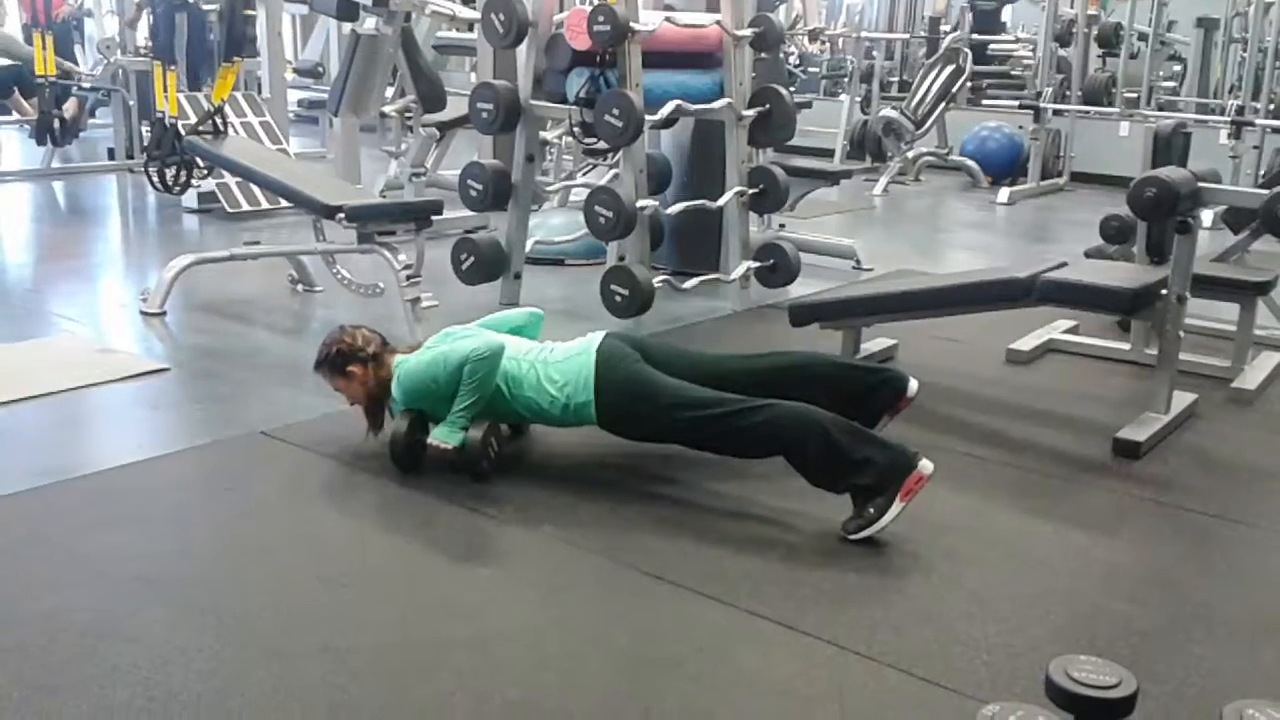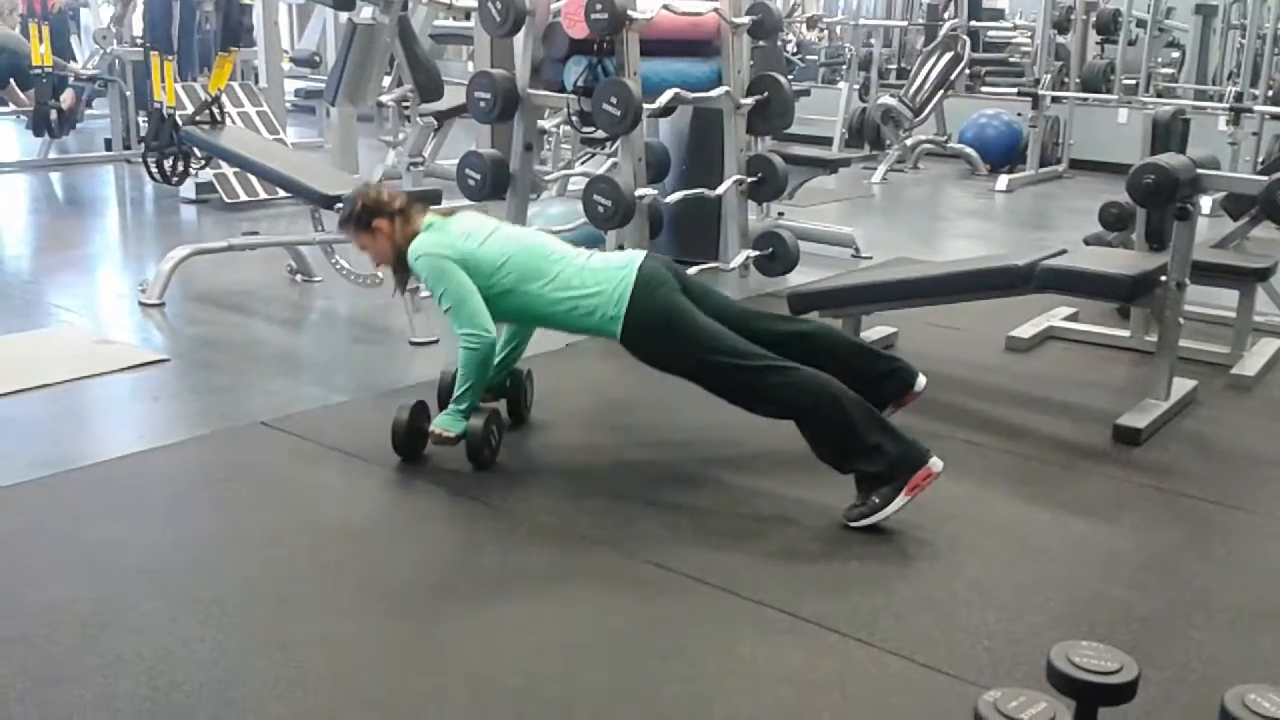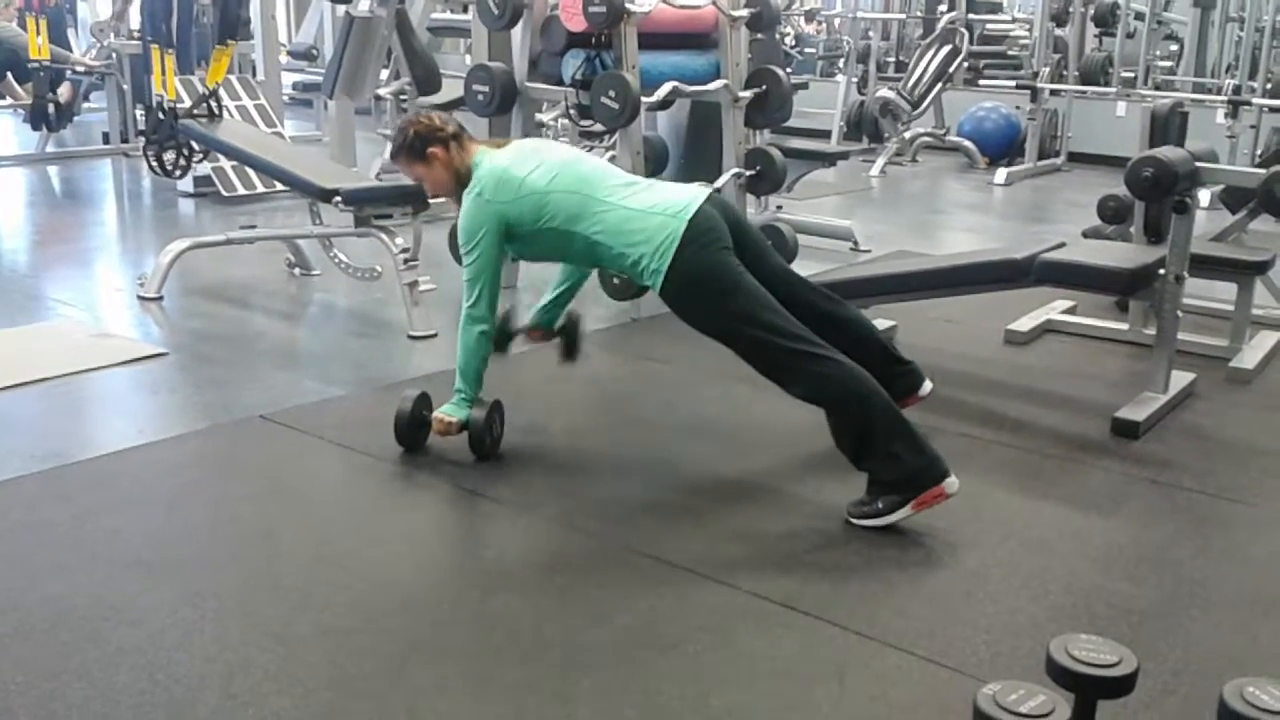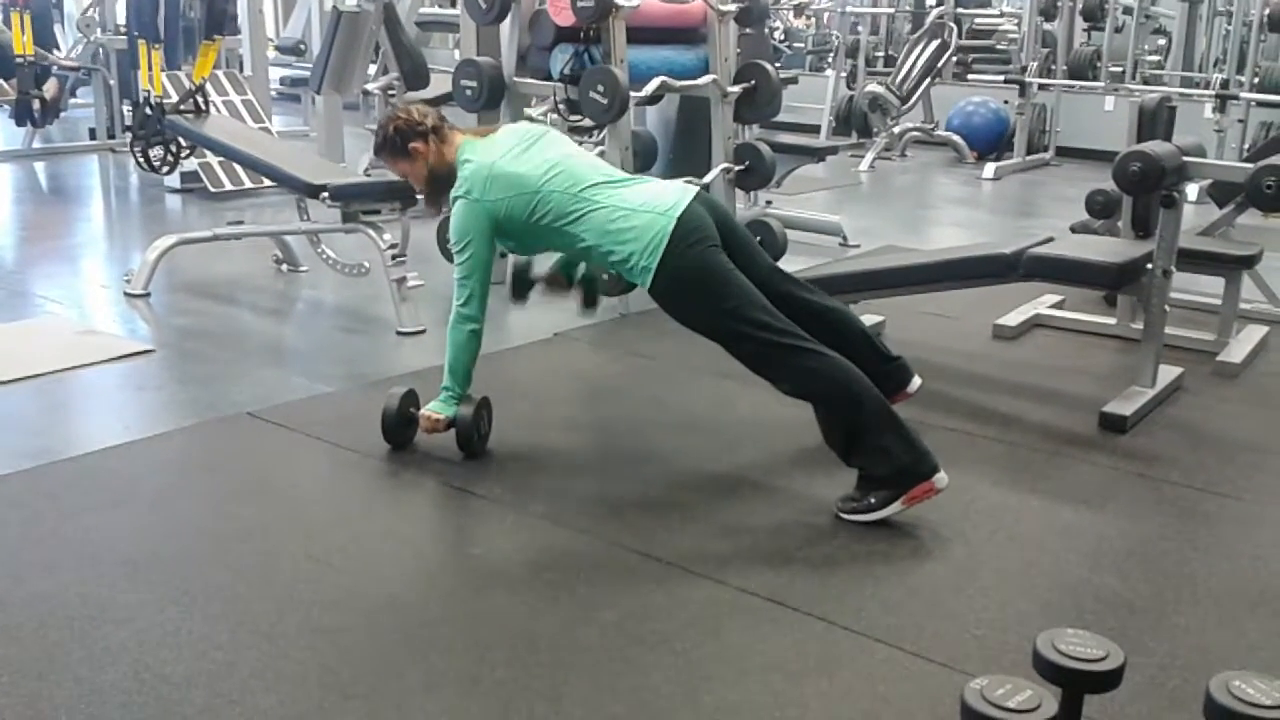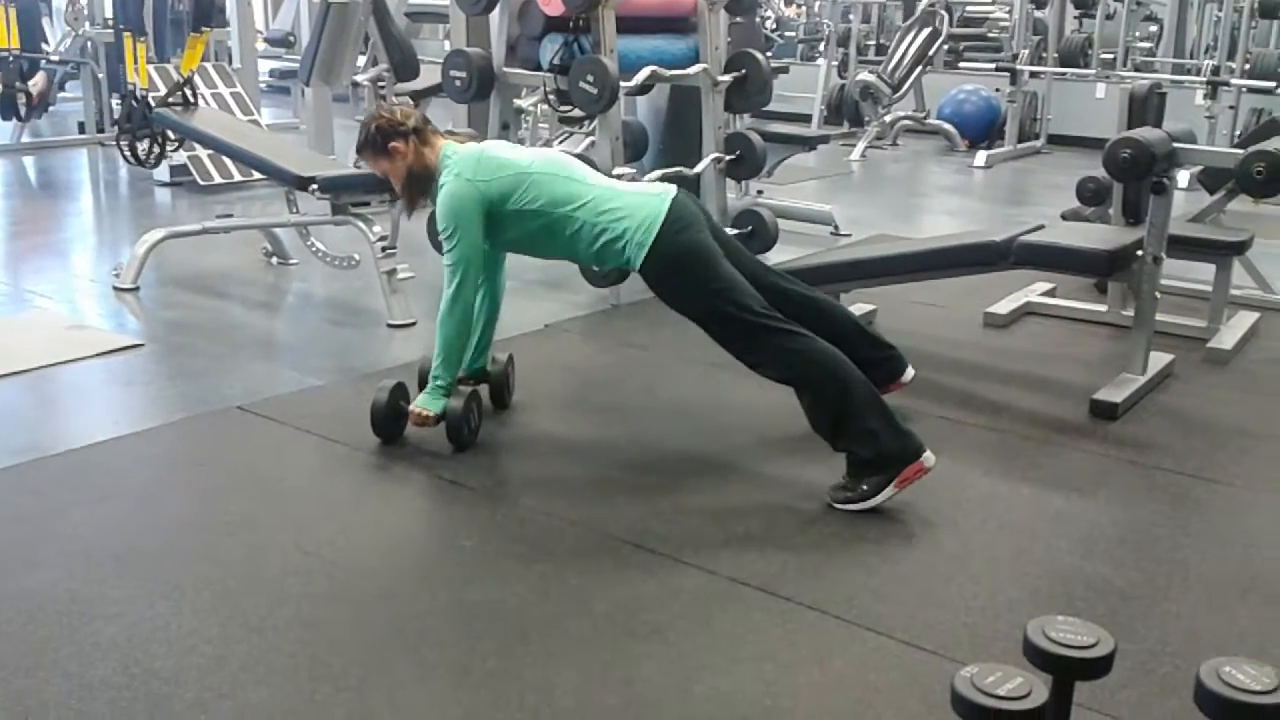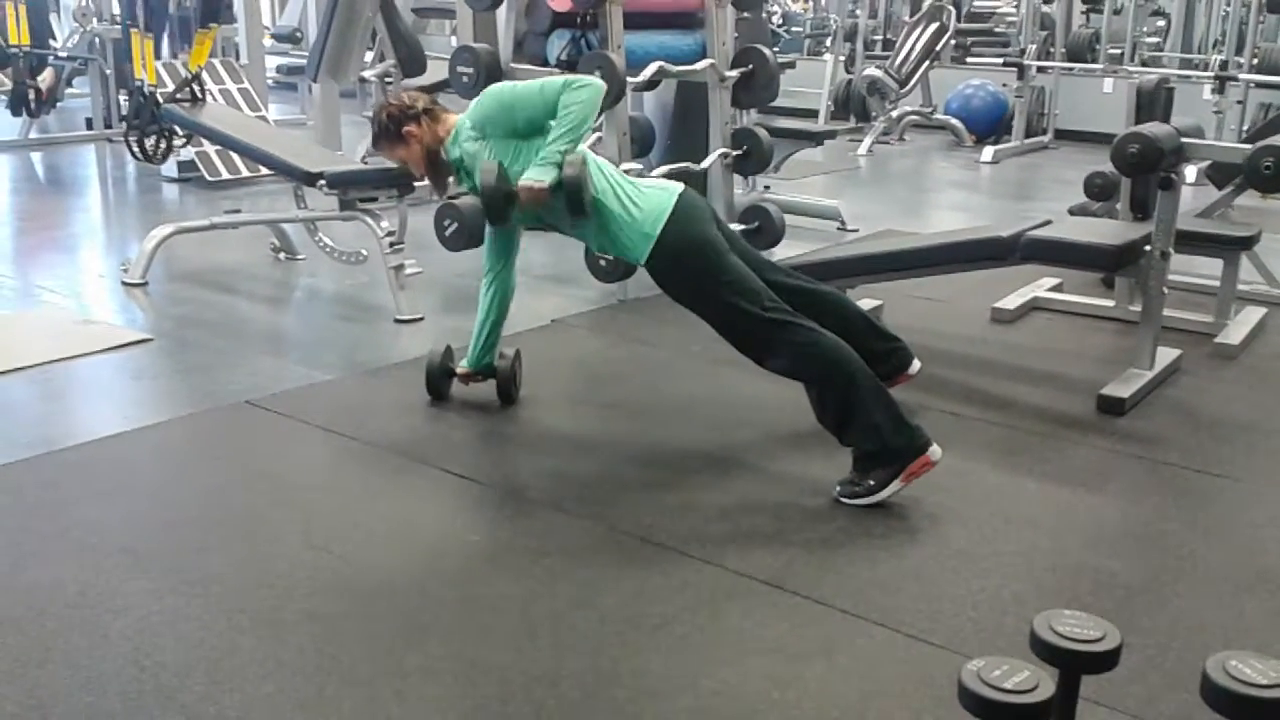
dt=0.7s
person 1, frame 1
left shoulder: (408, 381)
right shoulder: (435, 344)
left elbow: (487, 350)
right elbow: (530, 315)
left wrist: (455, 423)
left hip: (601, 388)
right hip: (605, 349)
left knee: (737, 418)
right knee: (744, 374)
left ankle: (886, 469)
right ankle: (882, 387)
person 1, frame 2
left shoulder: (427, 252)
right shoulder: (460, 221)
left elbow: (480, 336)
left wrist: (459, 412)
right wrist: (497, 380)
left hip: (630, 309)
right hip: (641, 270)
left knee: (763, 376)
right knee: (769, 331)
left ankle: (896, 465)
right ankle: (892, 379)
person 1, frame 3
left shoulder: (482, 202)
right shoulder: (527, 147)
left elbow: (478, 309)
left wrist: (462, 402)
right wrist: (547, 317)
left hip: (678, 254)
right hip: (701, 208)
left knee: (797, 355)
right knee: (804, 303)
left ankle: (912, 477)
right ankle: (900, 382)
person 1, frame 4
left shoulder: (471, 197)
right shoulder: (519, 130)
left elbow: (469, 305)
left wrist: (451, 399)
right wrist: (574, 260)
left hip: (666, 252)
right hip: (690, 205)
left knee: (786, 351)
right knee: (790, 298)
left ankle: (903, 471)
right ankle: (890, 378)
person 1, frame 5
left shoulder: (457, 188)
right shoulder: (478, 160)
left elbow: (461, 293)
right elbow: (489, 275)
left wrist: (438, 389)
right wrist: (475, 364)
left hip: (657, 240)
right hip: (668, 210)
left knee: (772, 338)
right knee: (776, 294)
left ankle: (890, 456)
right ankle: (882, 367)
person 1, frame 6
left shoulder: (486, 113)
right shoulder: (475, 166)
left elbow: (587, 87)
right elbow: (499, 266)
left wrist: (547, 167)
right wrist: (479, 359)
left hip: (661, 231)
right hip: (670, 215)
left knee: (778, 332)
right knee: (783, 290)
left ankle: (896, 449)
right ankle: (889, 360)
